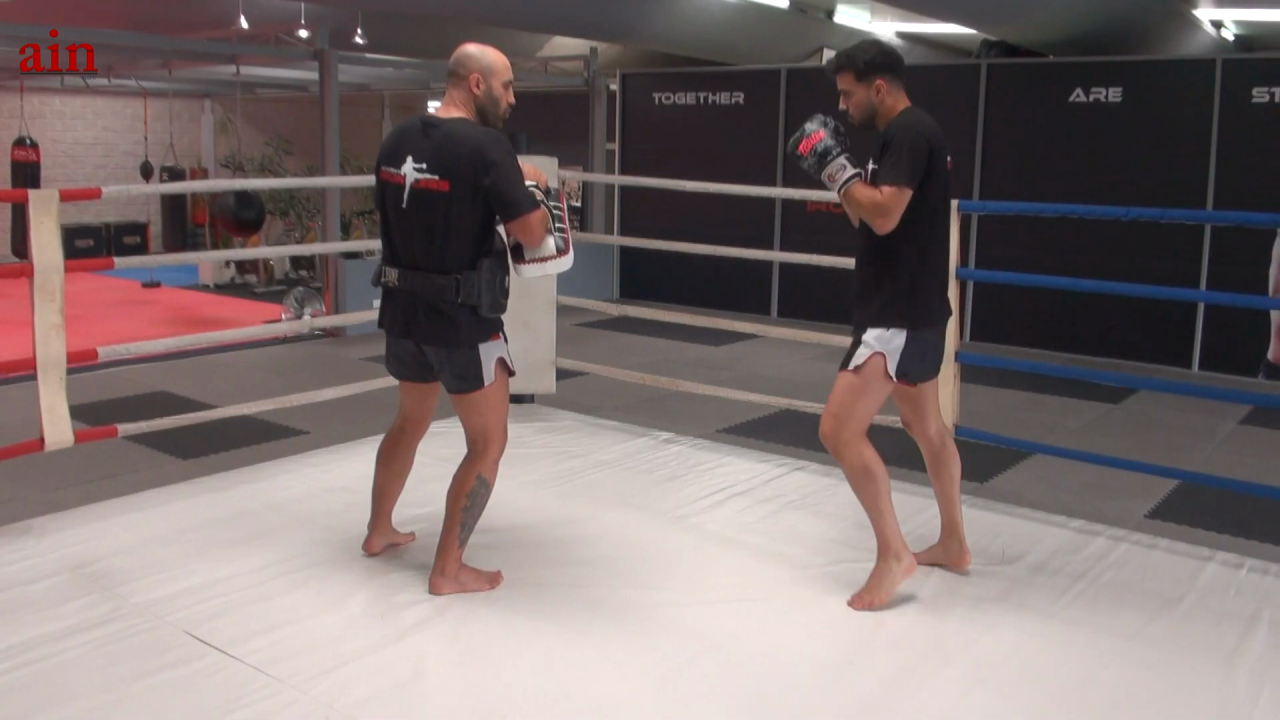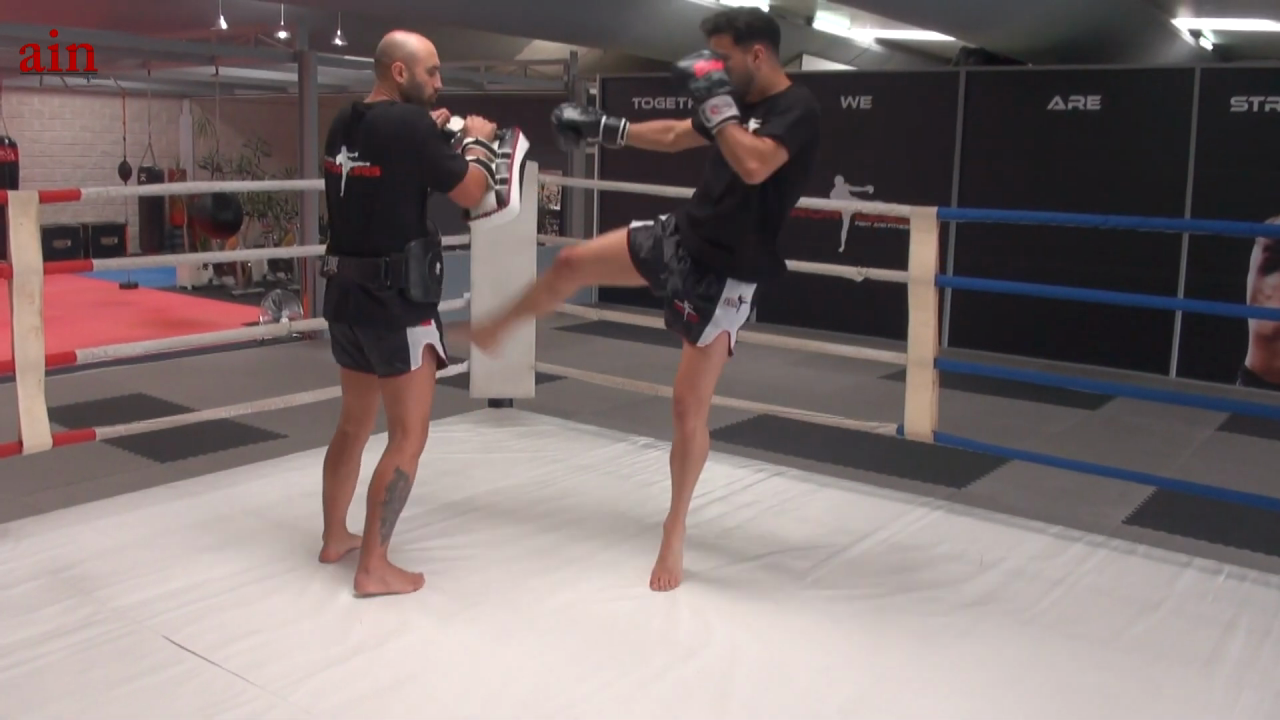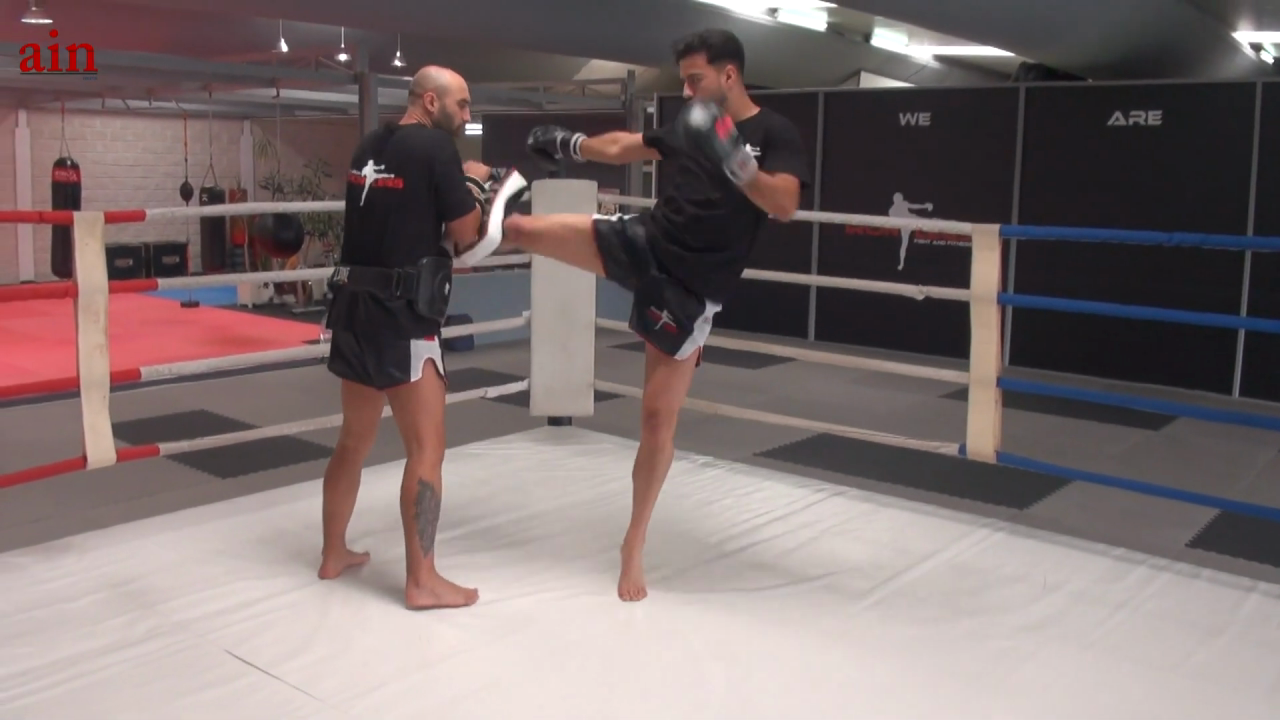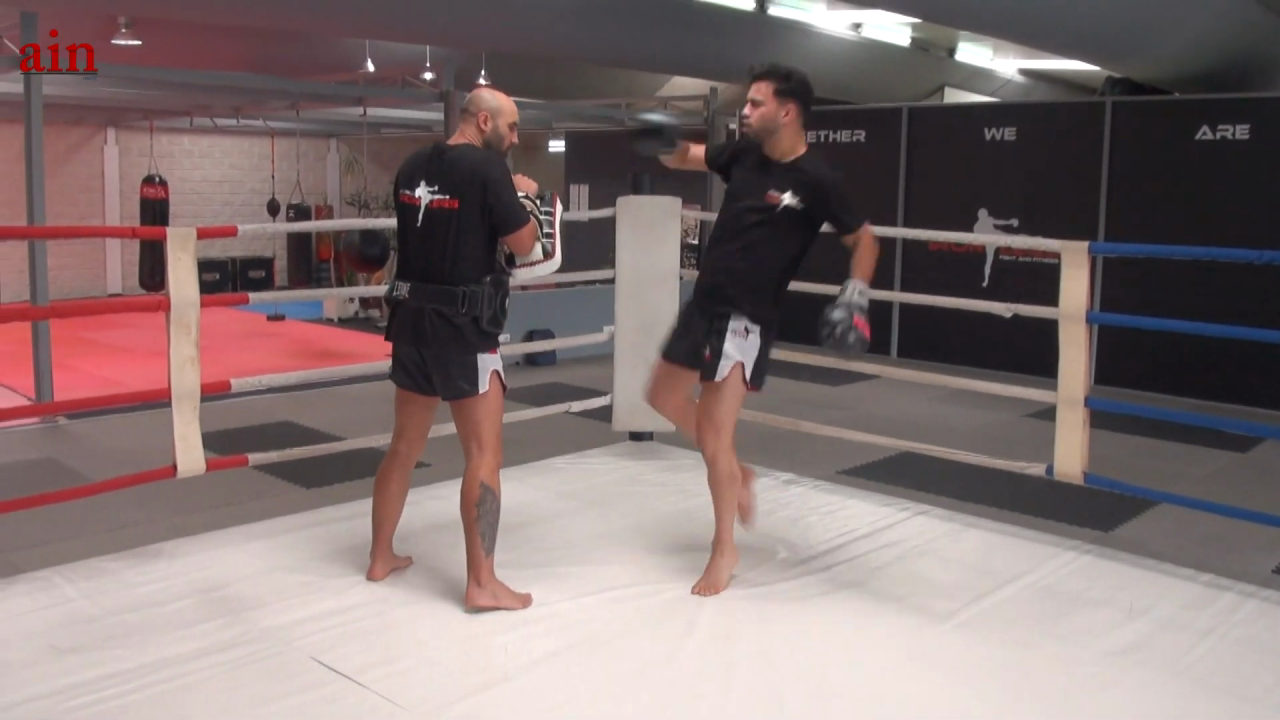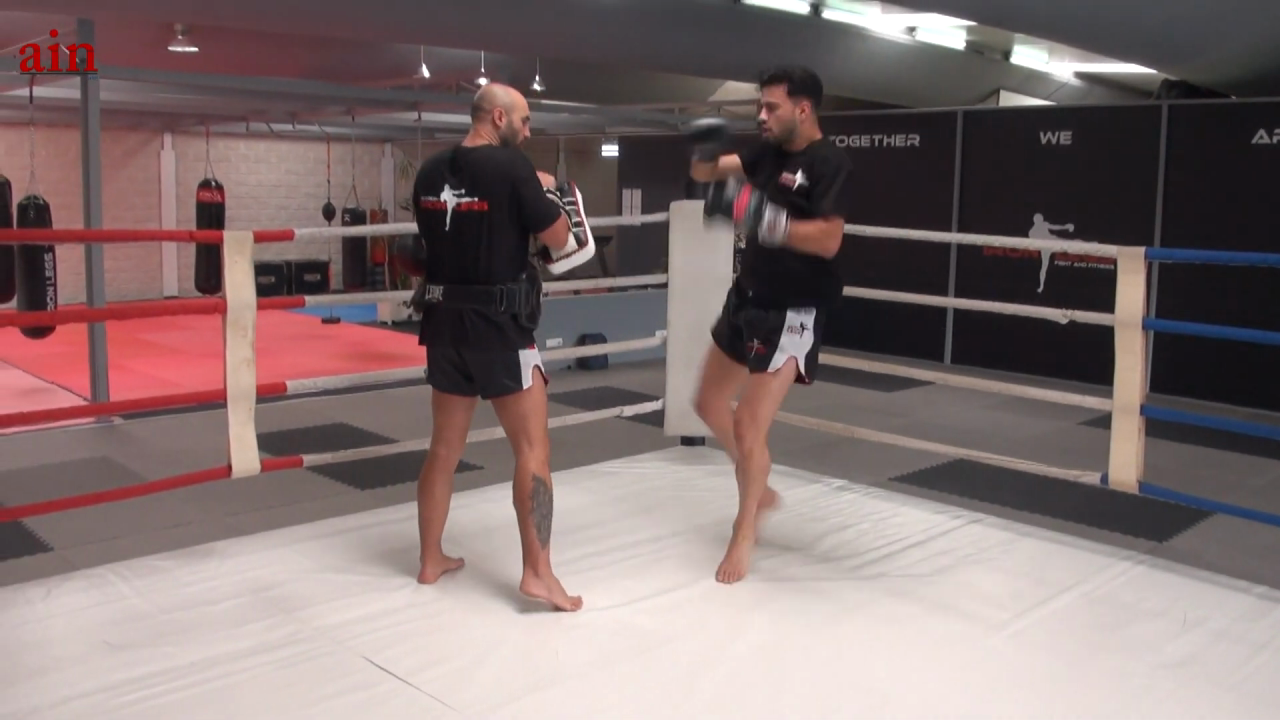
dt=1s
person 1, frame 1
left shoulder: (908, 133)
right shoulder: (911, 133)
left elbow: (883, 215)
right elbow: (874, 212)
left wrist: (832, 165)
right wrist: (837, 165)
left hip: (899, 314)
right hip: (914, 309)
left knee: (839, 430)
right knee: (927, 428)
left ankle: (892, 554)
right ankle: (952, 542)
person 1, frame 2
left shoulder: (800, 110)
right shoulder: (739, 102)
left elbow: (754, 167)
right elbow: (671, 133)
left wrist: (718, 99)
right wrist: (602, 125)
left hip: (726, 275)
right hip: (679, 236)
left knee: (690, 408)
right knee: (572, 260)
left ankle: (673, 533)
right ankle: (495, 329)
person 1, frame 3
left shoulder: (776, 135)
right shoulder: (696, 125)
left elbow: (784, 204)
right elbow: (630, 145)
left wrist: (727, 147)
right wrist: (567, 144)
left hip: (693, 287)
right hip: (645, 241)
left knee: (660, 417)
right knee: (530, 231)
left ankle: (635, 544)
person 1, frame 4
left shoulder: (817, 180)
right shoulder: (746, 151)
left elbow: (864, 244)
right elbow: (687, 156)
left wrist: (852, 301)
right wrist: (660, 141)
left hip: (744, 315)
right hip: (707, 298)
left knee: (714, 439)
right knee: (665, 401)
left ankle: (725, 550)
right ankle: (737, 479)
person 1, frame 5
left shoulder: (830, 164)
right shoulder: (768, 152)
left elbow: (829, 240)
right elbow: (708, 172)
left wrist: (759, 217)
right wrist: (708, 155)
left hip: (790, 313)
right hip: (749, 295)
left knee: (748, 428)
right knee: (707, 405)
left ankle: (742, 537)
right ankle: (758, 493)
person 2, frame 1
left shoulder: (398, 139)
right shoulder: (486, 145)
right elbow: (531, 233)
right wrist: (529, 183)
left hip: (403, 307)
right hip: (462, 317)
left knee: (410, 420)
right knee: (488, 443)
left ankle: (379, 529)
right ankle: (449, 569)
person 2, frame 2
left shoulder: (342, 126)
right shoulder: (412, 123)
right elbow: (472, 194)
right wrist: (476, 141)
left hip: (347, 294)
right hip: (398, 301)
left knee: (355, 423)
right knee: (408, 436)
left ankle: (336, 537)
right ankle: (374, 567)
person 2, frame 3
left shoulder: (373, 147)
right shoulder: (432, 146)
right elbow: (468, 232)
right wrist: (476, 182)
left hip: (352, 304)
right hip: (401, 314)
left knee: (354, 438)
right knee: (426, 447)
left ankle: (333, 553)
right ankle: (423, 579)
person 2, frame 4
left shoulder: (412, 167)
right shoulder: (485, 166)
right elbow: (523, 244)
right wrist: (523, 196)
left hip: (412, 318)
right hip: (462, 325)
left knee: (405, 444)
right knee: (484, 453)
left ankle: (380, 556)
right ankle: (482, 582)
person 2, frame 5
left shoulder: (431, 171)
right shoulder: (510, 165)
right elbow: (558, 238)
right wrist: (547, 191)
left hip: (445, 321)
right hip: (499, 323)
left knee: (445, 448)
right knee: (533, 448)
left ankle: (431, 559)
right ankle: (538, 573)
